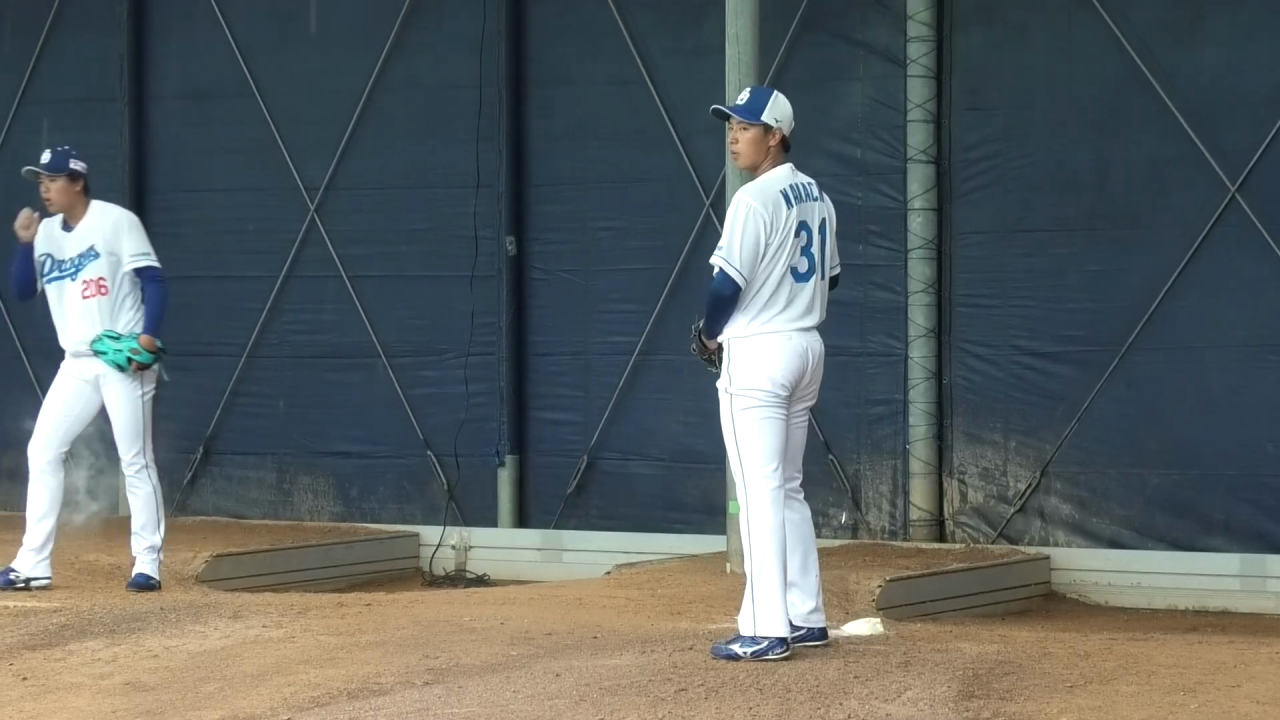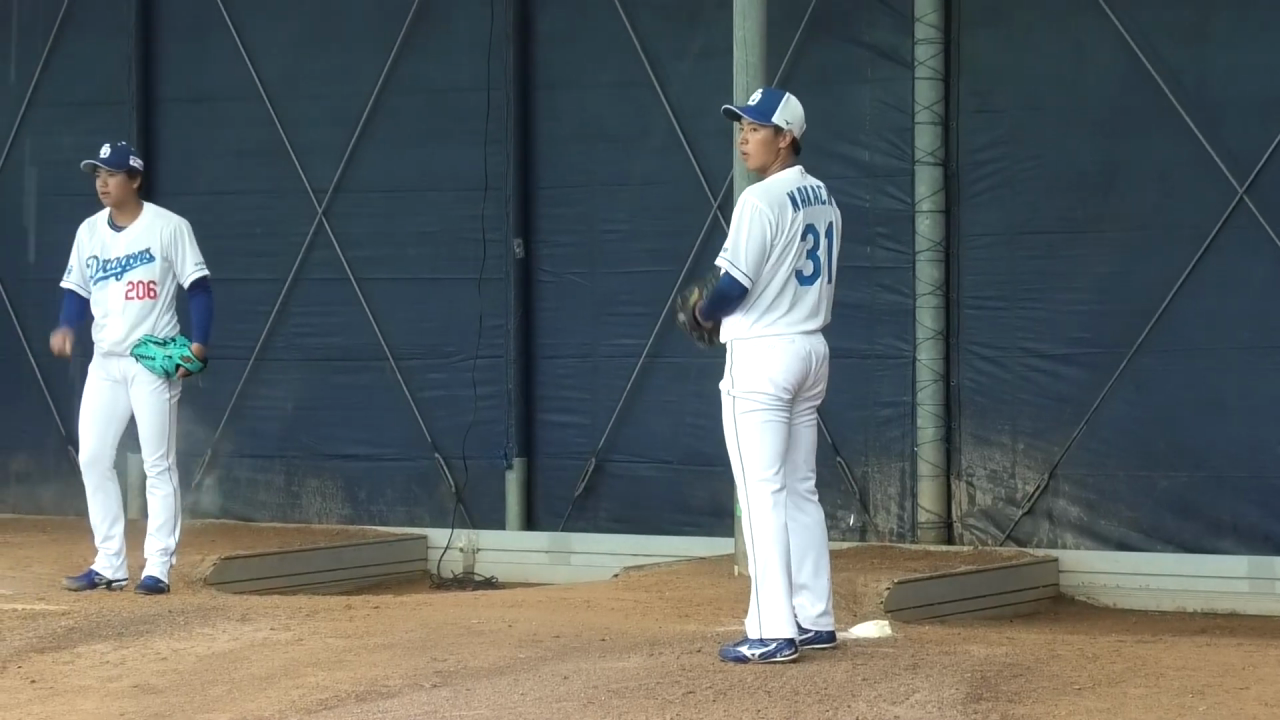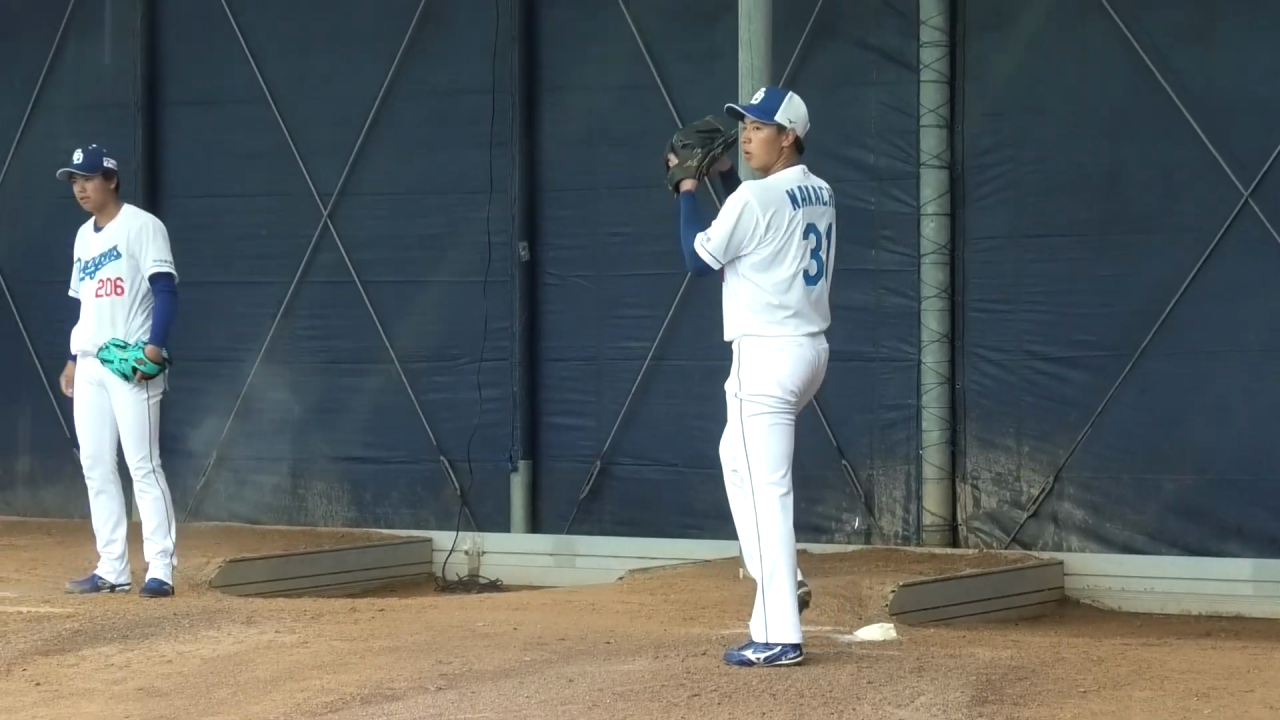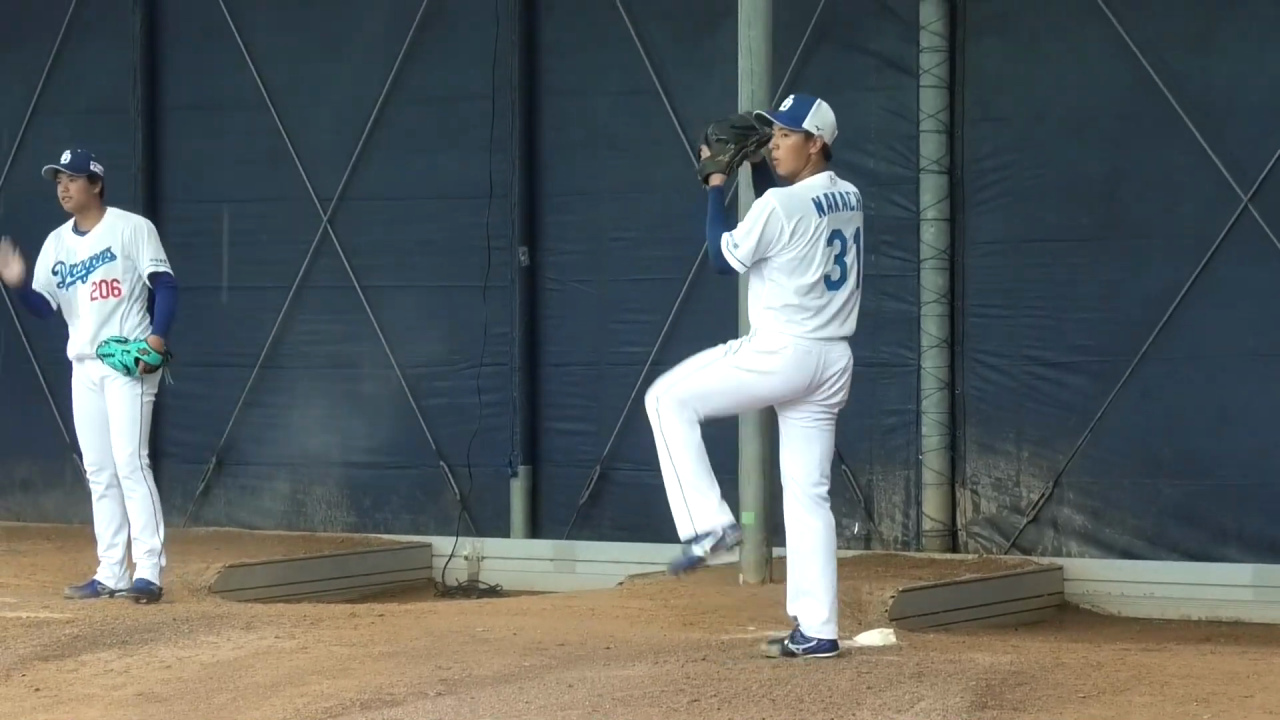
dt=0.5s
person 1, frame 1
left shoulder: (754, 199)
right shoulder: (817, 196)
left elbow: (726, 285)
right elbow: (830, 276)
left wrist: (708, 332)
left hip: (757, 355)
right hip: (806, 349)
left knee: (760, 493)
right knee: (787, 489)
left ankle: (768, 630)
right ankle: (806, 617)
person 1, frame 2
left shoulder: (760, 200)
right shoulder: (824, 198)
left elbow: (733, 285)
left wrist: (704, 312)
left hip: (761, 357)
right hip: (810, 350)
left knee: (763, 494)
right knee: (798, 493)
left ankle: (773, 633)
right ankle: (815, 619)
person 1, frame 3
left shoulder: (756, 195)
right shoulder: (819, 193)
left elbow: (700, 260)
left wrist: (688, 189)
right wrist: (724, 175)
left hip: (767, 355)
right hip: (809, 351)
left knee: (767, 493)
right knee: (739, 458)
left ankle: (778, 635)
right ankle: (785, 581)
person 1, frame 4
left shoulder: (781, 205)
right shoulder: (849, 198)
left elbow: (723, 258)
left wrist: (716, 184)
right wrist: (756, 167)
left hip: (779, 354)
right hip: (832, 361)
left knee: (667, 400)
right knee: (808, 494)
left ankle: (709, 525)
right ankle: (816, 630)
person 2, frame 1
left shoulder: (114, 220)
right shoulder: (46, 233)
left elbow: (153, 278)
left wrist: (149, 335)
left hip: (123, 359)
right hip: (78, 363)
left knee: (134, 461)
right knee: (43, 451)
left ankle: (147, 562)
person 2, frame 2
left shoulder: (170, 227)
right shoulder: (89, 231)
left elbow: (199, 288)
right elbow: (76, 293)
left wrist: (198, 343)
right wrist: (64, 330)
right hip: (105, 363)
left knee: (158, 465)
right knee: (93, 458)
left ankle: (158, 567)
right ankle: (109, 563)
person 2, frame 3
left shoulder: (142, 225)
right shoulder: (84, 235)
left elbow: (164, 289)
left wrist: (155, 346)
right wrist: (73, 359)
left hip: (131, 366)
right hip: (88, 366)
left knee: (142, 466)
right knee: (95, 467)
left ankle: (160, 568)
right ankle: (112, 568)
person 2, frame 4
left shoulder: (133, 227)
right shoulder: (56, 241)
left elbow: (164, 284)
right elbow: (43, 304)
left wrist: (158, 336)
right hip: (84, 368)
left knee: (130, 464)
right knee: (98, 473)
left ankle: (147, 571)
right ankle: (111, 572)
